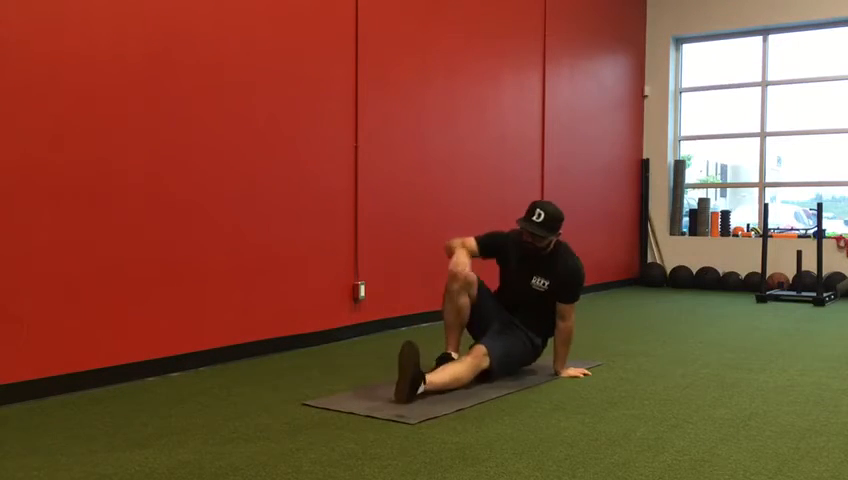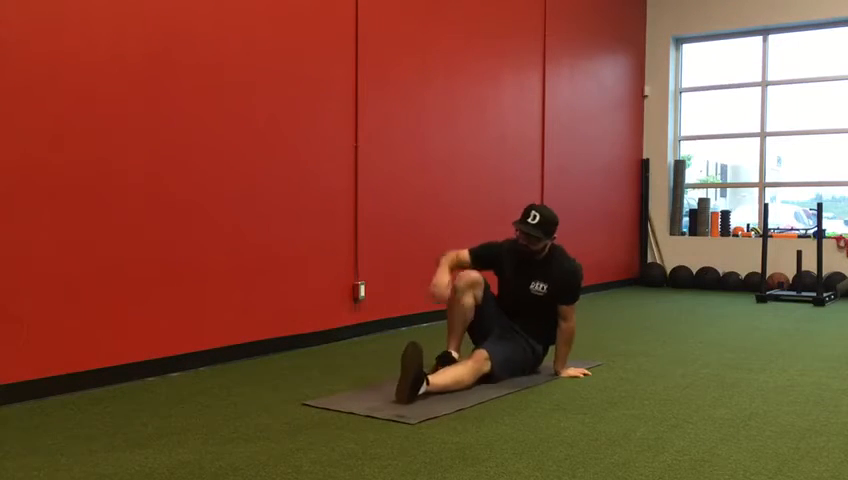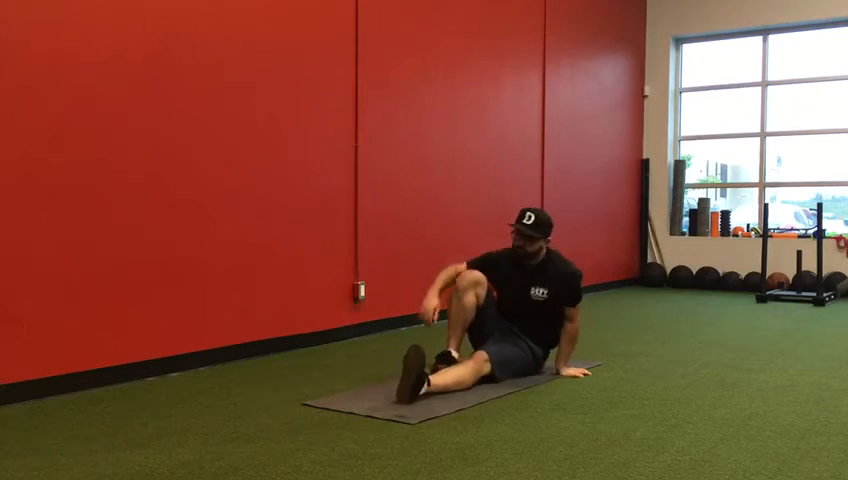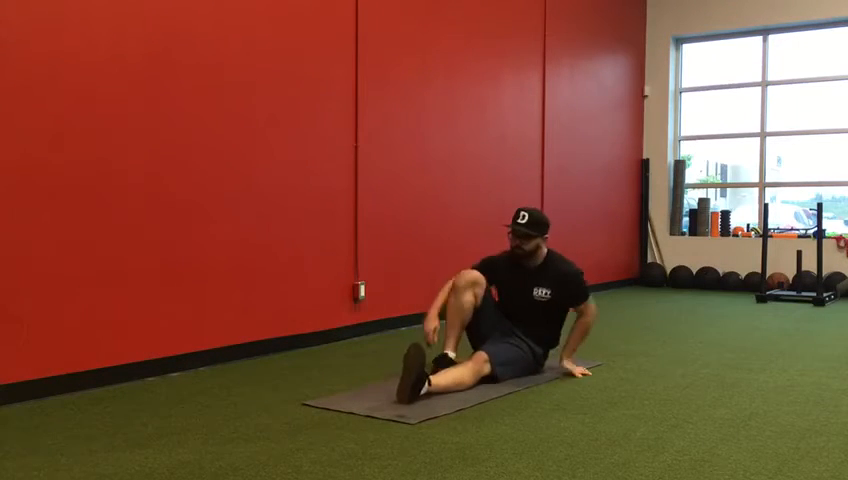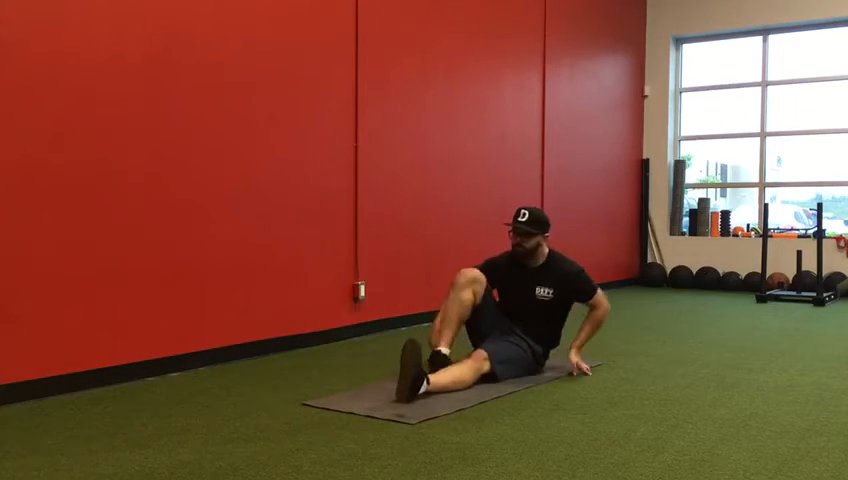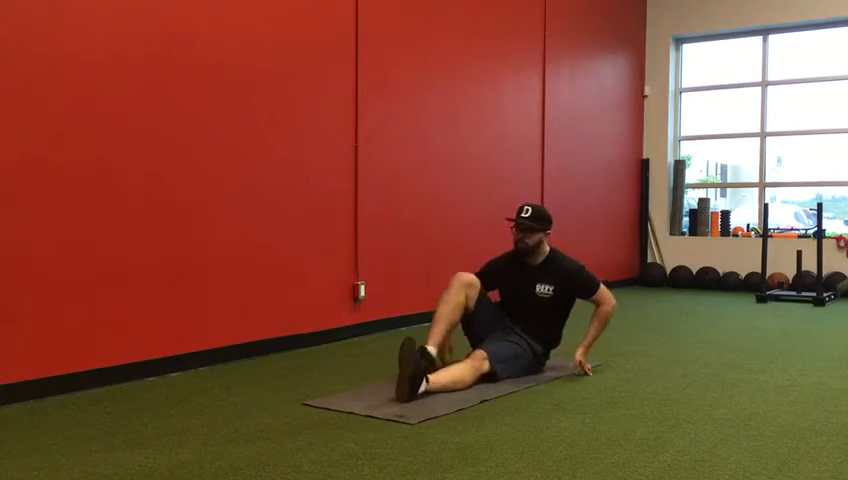
dt=0.1s
person 1, frame 1
left shoulder: (568, 267)
right shoulder: (510, 241)
left elbow: (565, 319)
right elbow: (455, 244)
left wrist: (560, 367)
right wrist: (460, 252)
left hip: (527, 336)
right hip: (497, 313)
left knee: (479, 356)
right knee: (461, 280)
left ankle: (419, 383)
right ankle: (449, 358)
person 1, frame 2
left shoulder: (565, 269)
right shoulder: (505, 250)
left elbow: (566, 320)
right elbow: (453, 257)
left wrist: (561, 367)
right wrist: (442, 271)
left hip: (527, 342)
right hip: (497, 320)
left knee: (480, 360)
right knee: (468, 280)
left ankle: (421, 383)
right ankle: (450, 357)
person 1, frame 3
left shoulder: (563, 273)
right shoulder: (500, 260)
left elbow: (572, 319)
right elbow: (453, 271)
left wrist: (562, 362)
right wrist: (432, 293)
left hip: (528, 346)
right hip: (497, 326)
left knee: (480, 361)
right knee: (471, 279)
left ankle: (423, 384)
right ankle: (450, 356)
person 1, frame 4
left shoulder: (564, 273)
right shoulder: (500, 263)
left elbow: (588, 313)
right elbow: (456, 283)
left wrist: (567, 358)
right wrist: (433, 314)
left hip: (529, 345)
left knee: (481, 362)
right knee: (470, 278)
left ankle: (424, 384)
right ankle: (448, 357)
person 1, frame 5
left shoulder: (566, 273)
right shoulder: (501, 264)
left elbow: (601, 307)
left wrist: (575, 350)
right wrist: (439, 322)
left hip: (528, 346)
left knee: (480, 360)
right knee: (469, 277)
left ankle: (422, 383)
right ankle: (442, 355)
person 1, frame 6
left shoulder: (567, 271)
right shoulder: (503, 264)
left elbow: (607, 303)
right elbow: (460, 292)
left wrist: (582, 349)
right wrist: (442, 332)
left hip: (529, 345)
right hip: (496, 325)
left knee: (480, 359)
right knee: (464, 280)
left ankle: (422, 382)
right ankle: (429, 354)
